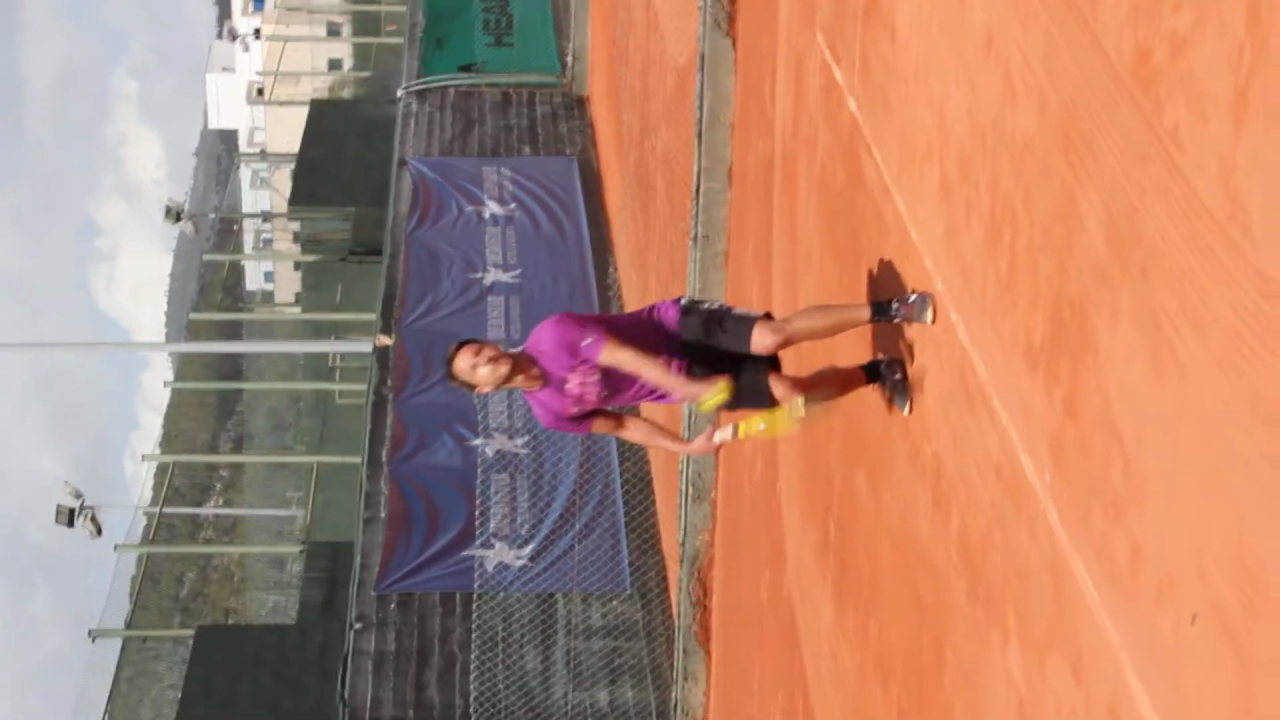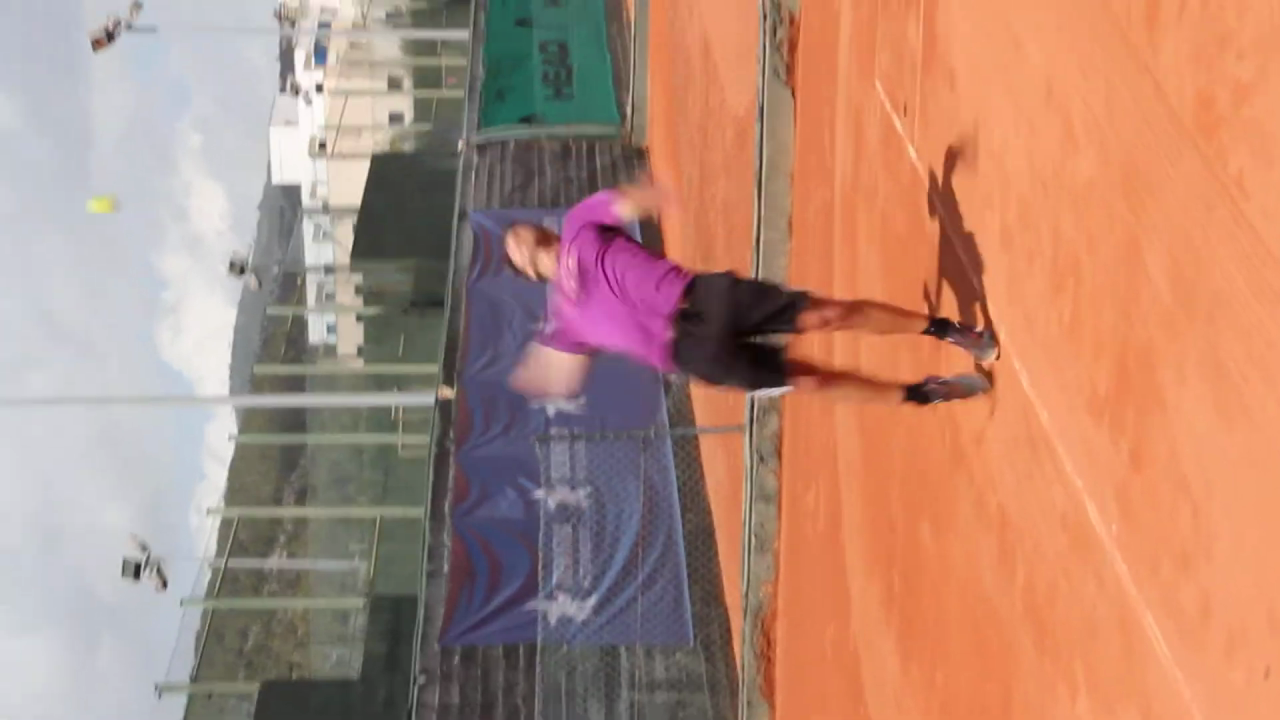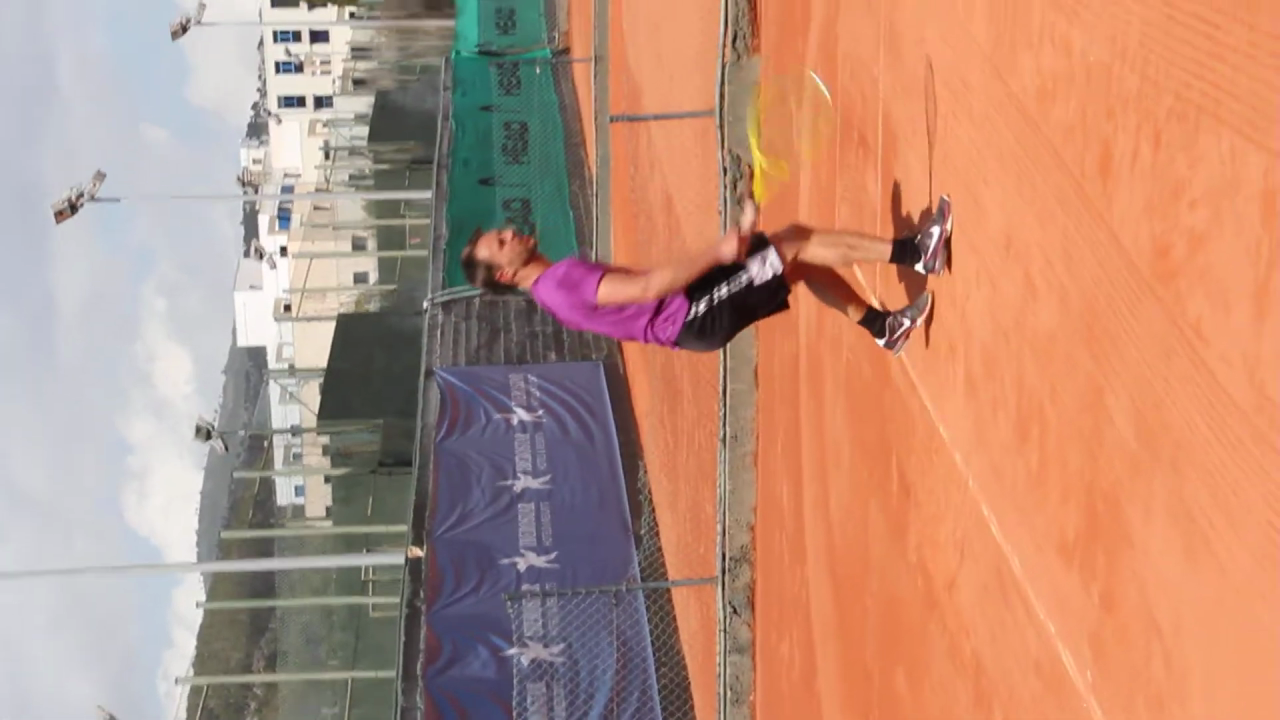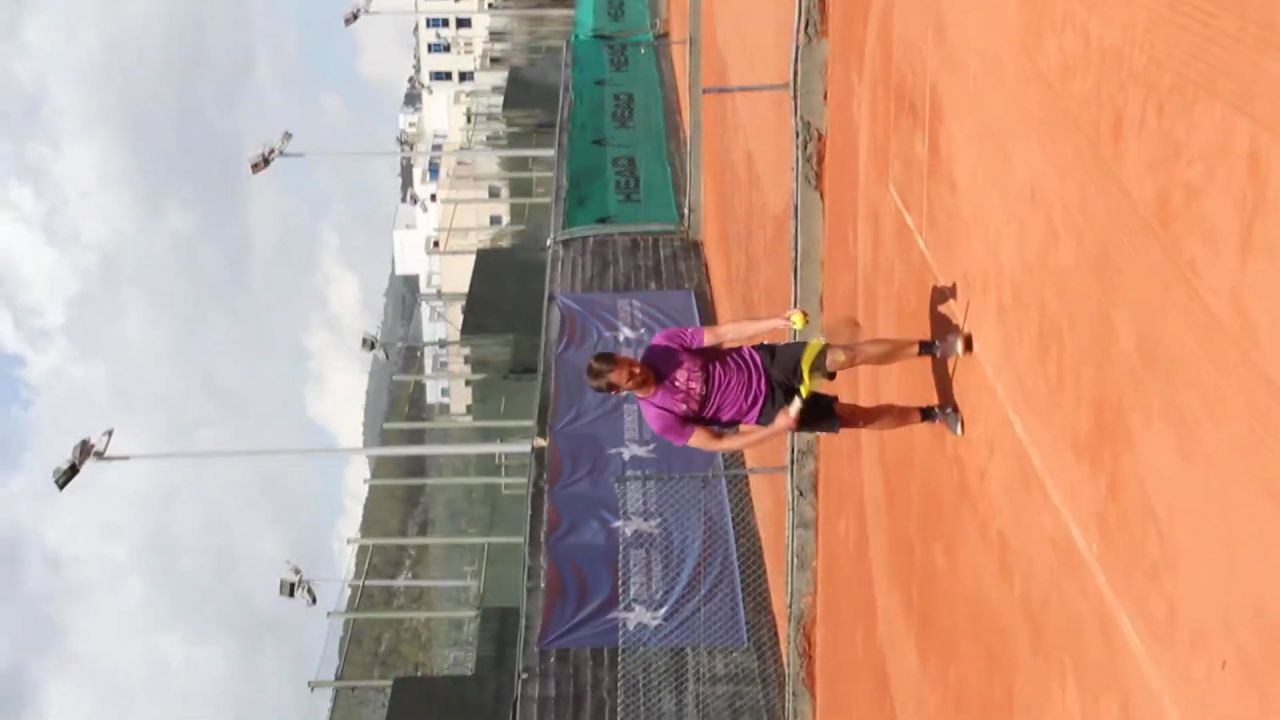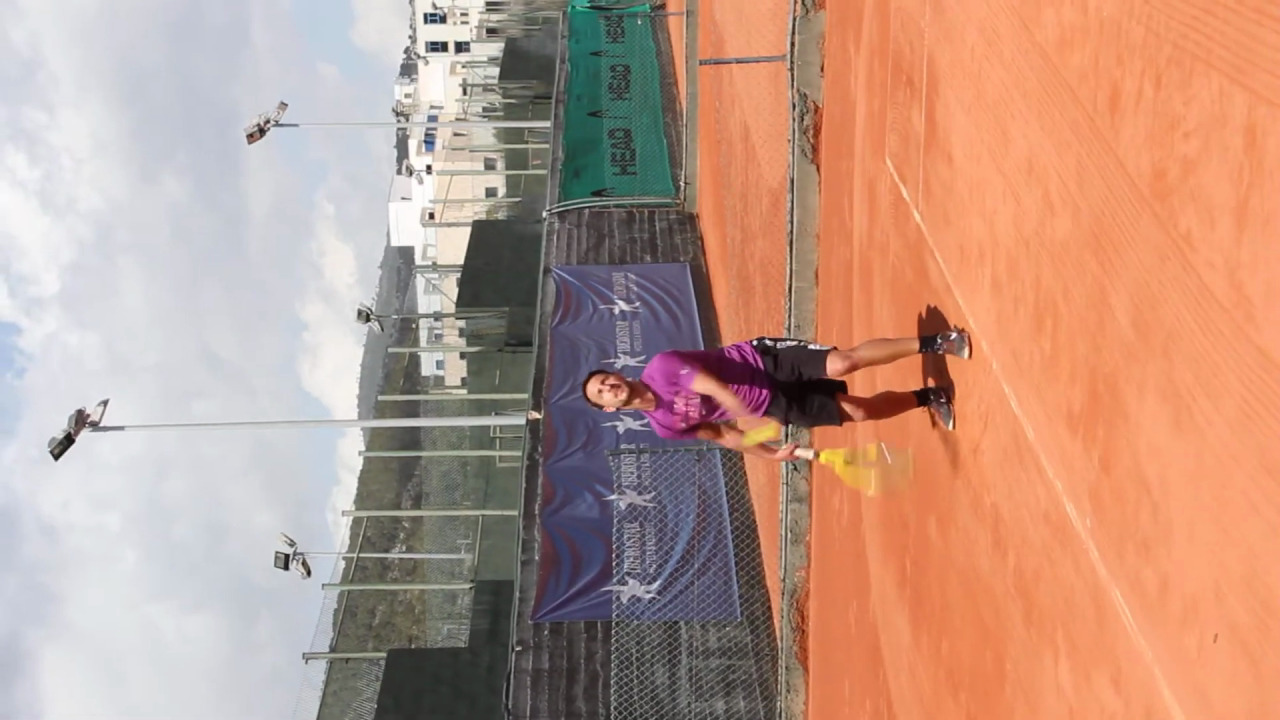
dt=1s
person 1, frame 1
left shoulder: (553, 333)
right shoulder: (548, 412)
left elbow: (624, 354)
right elbow: (620, 422)
left wrist: (695, 385)
right wrist: (682, 445)
left hip: (682, 328)
right hip: (684, 378)
left knee: (773, 335)
right knee: (791, 392)
left ankle: (888, 308)
right ankle: (878, 372)
person 1, frame 2
left shoulder: (583, 222)
right shoulder: (564, 316)
left elbow: (630, 201)
right elbow: (561, 375)
left hip: (694, 304)
right hip: (695, 351)
left knee: (827, 315)
right knee: (813, 380)
left ankle: (948, 330)
right ankle: (922, 393)
person 1, frame 3
left shoulder: (562, 279)
right shoulder: (561, 283)
right elbow: (648, 285)
right wrist: (717, 252)
left hip: (691, 308)
right hip: (696, 321)
left knee: (807, 267)
right knee: (797, 242)
left ankle: (884, 325)
right ankle: (915, 251)
person 1, frame 4
left shoulder: (662, 344)
right shoulder: (659, 418)
left elbow: (724, 332)
right elbow: (718, 443)
left wrist: (775, 322)
right wrist: (773, 430)
left hip: (763, 362)
right hip: (764, 407)
left knee: (843, 357)
right knee: (856, 417)
left ankle: (934, 346)
right ankle: (932, 414)
person 1, frame 5
left shoulder: (660, 366)
right shoulder: (666, 426)
left elbow: (715, 383)
right elbow: (720, 431)
left wrist: (741, 403)
right wrist: (769, 451)
left hip: (761, 360)
right hip: (774, 403)
left knee: (842, 363)
right knee: (856, 410)
left ankle: (935, 343)
right ankle: (927, 398)
